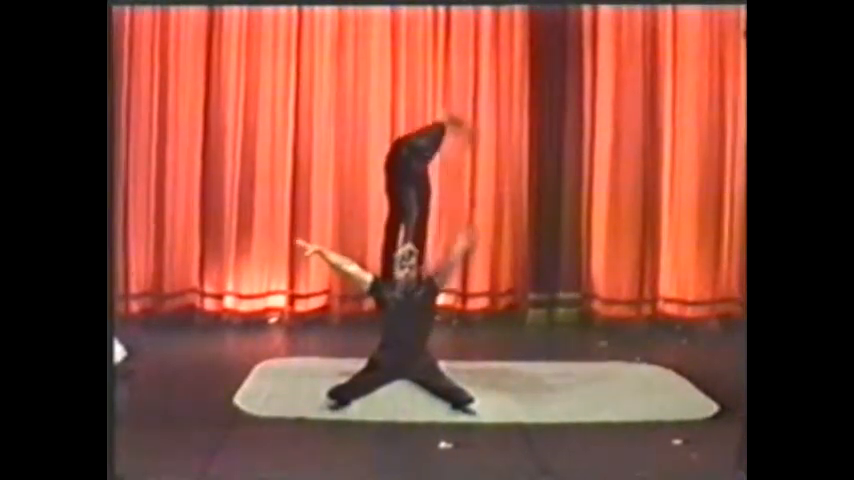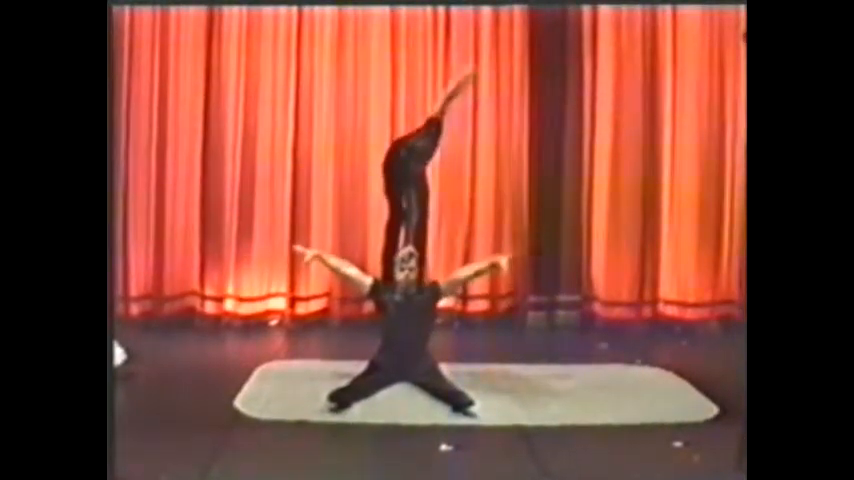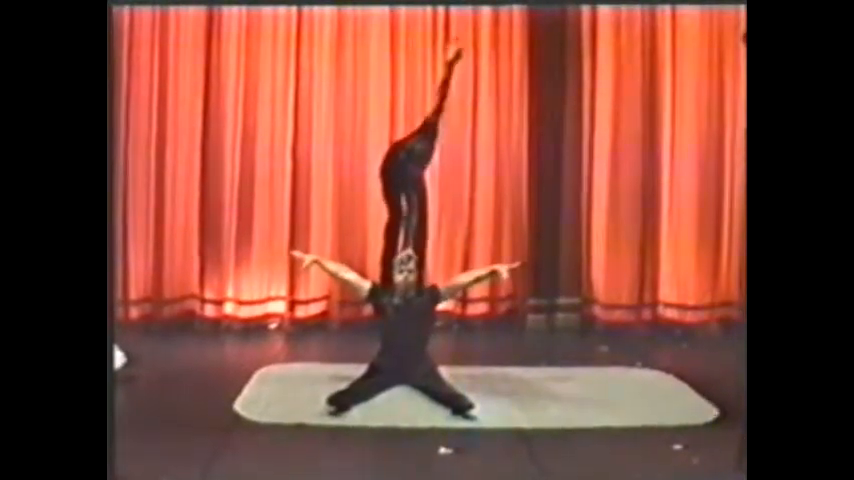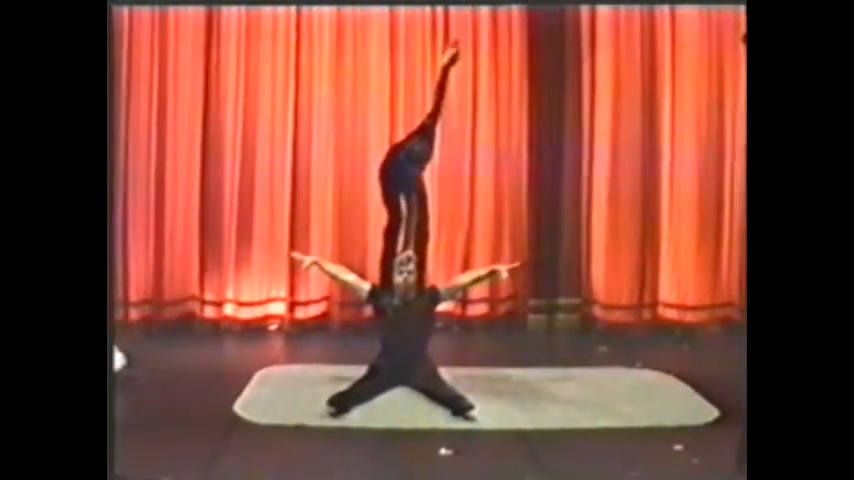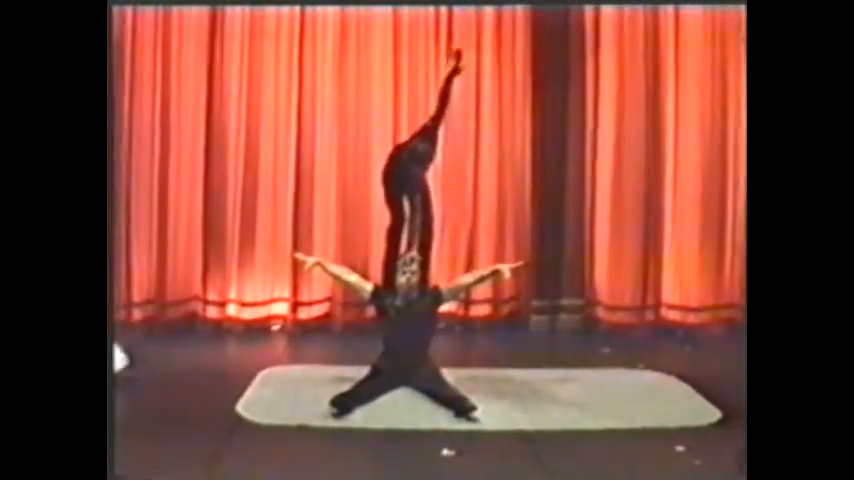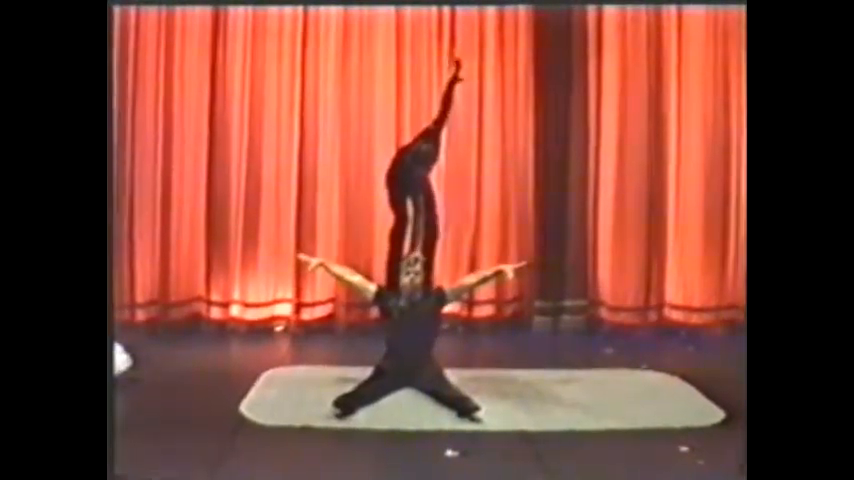
dt=0.2s
person 1, frame 1
left shoulder: (434, 134)
right shoulder: (400, 160)
left elbow: (449, 120)
right elbow: (407, 210)
left wrist: (462, 128)
left hip: (417, 174)
right hip: (401, 174)
left knee: (420, 217)
right knee: (398, 215)
right ankle: (388, 276)
person 1, frame 2
left shoulder: (428, 138)
right shoulder: (399, 161)
left elbow: (444, 104)
left wrist: (458, 86)
left hip: (414, 177)
right hip: (399, 177)
left knee: (419, 219)
right knee: (398, 218)
left ankle: (416, 274)
right ankle: (389, 276)
person 1, frame 3
left shoulder: (425, 137)
right shoulder: (400, 163)
left elbow: (439, 104)
left wrist: (450, 65)
left hip: (409, 178)
right hip: (397, 176)
left knee: (417, 222)
right knee: (398, 220)
left ankle: (413, 279)
right ankle: (387, 279)
person 1, frame 4
left shoulder: (424, 138)
right shoulder: (405, 161)
left elbow: (436, 105)
left wrist: (445, 68)
left hip: (406, 177)
right hip: (397, 178)
left knee: (415, 221)
right knee: (397, 220)
right ankle: (387, 281)
person 1, frame 5
left shoulder: (426, 140)
right shoulder: (408, 158)
left elbow: (440, 109)
left hip: (407, 178)
right hip: (401, 179)
left knee: (416, 221)
right knee: (399, 220)
person 1, frame 6
left shoulder: (430, 139)
left hip: (414, 180)
right hip: (405, 180)
left knee: (417, 222)
right knee: (402, 221)
left ankle: (424, 281)
person 2, frame 1
left shoulder: (427, 289)
right shoulder: (384, 290)
left elbow: (450, 264)
right elbow: (351, 268)
left wrist: (463, 245)
right wrist: (320, 250)
left hip: (419, 361)
right hip: (387, 360)
left knee: (458, 398)
right knee: (346, 393)
left ankle: (462, 403)
right ankle: (338, 400)
person 2, frame 2
left shoulder: (429, 294)
right shoulder: (384, 293)
left elbow: (460, 277)
right elbow: (349, 271)
left wrist: (489, 264)
right wrist: (320, 255)
left hip: (420, 363)
right hip: (387, 363)
left knee: (457, 400)
right knee: (349, 394)
left ankle: (462, 407)
right ankle: (339, 402)
person 2, frame 3
left shoulder: (428, 297)
right shoulder: (382, 296)
left elbow: (461, 281)
right elbow: (348, 275)
left wrist: (492, 270)
right wrist: (317, 260)
left hip: (419, 366)
right hip: (386, 366)
left knee: (458, 404)
right knee: (348, 398)
left ankle: (463, 410)
right ankle: (338, 406)
person 2, frame 4
left shoulder: (428, 298)
right shoulder: (382, 298)
left elbow: (461, 282)
right elbow: (348, 277)
left wrist: (491, 271)
right wrist: (317, 262)
left hip: (419, 367)
right hip: (386, 367)
left knee: (458, 404)
right knee: (347, 400)
right ankle: (338, 407)
person 2, frame 5
left shoulder: (430, 298)
right shoulder: (384, 298)
left elbow: (464, 282)
right elbow: (350, 277)
left wrist: (493, 270)
right wrist: (320, 262)
left hip: (421, 368)
right hip: (388, 367)
left knee: (458, 404)
right knee: (347, 402)
person 2, frame 6
left shoulder: (433, 299)
right shoulder: (388, 299)
left elbow: (467, 283)
right elbow: (354, 278)
left wrist: (496, 271)
right wrist: (323, 263)
left hip: (425, 369)
right hip: (392, 368)
left knee: (463, 406)
right knee: (351, 402)
